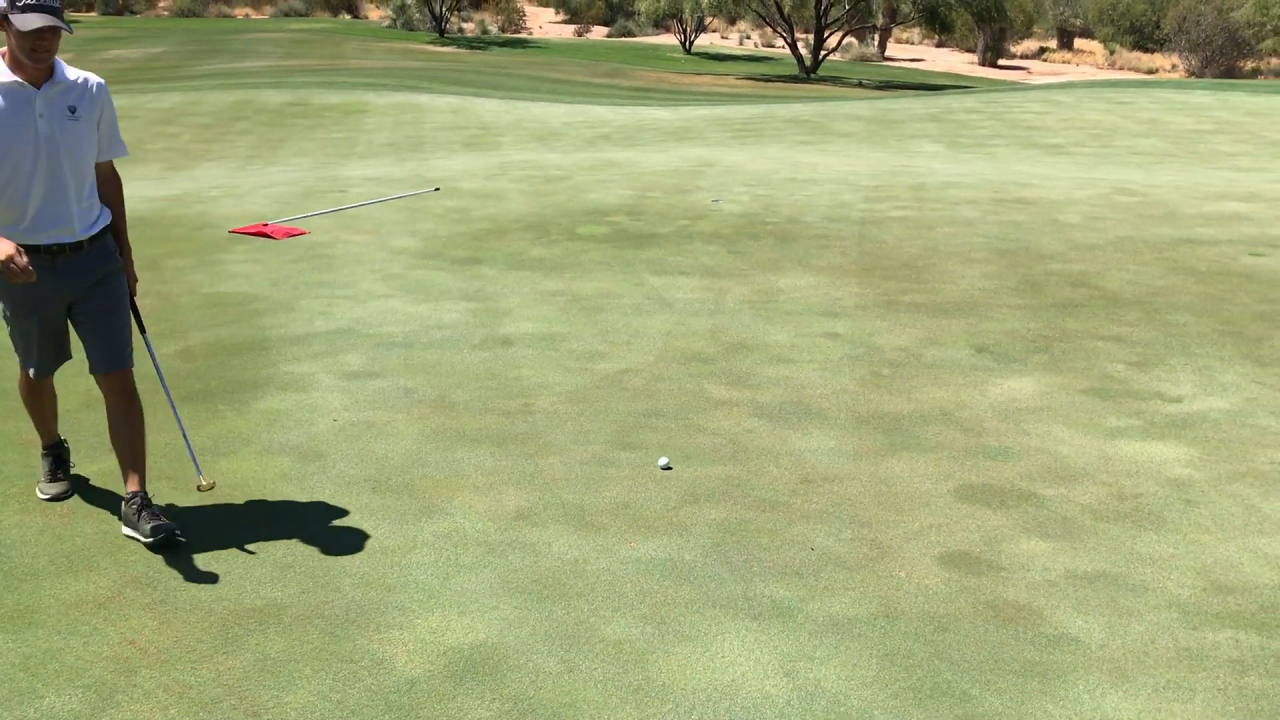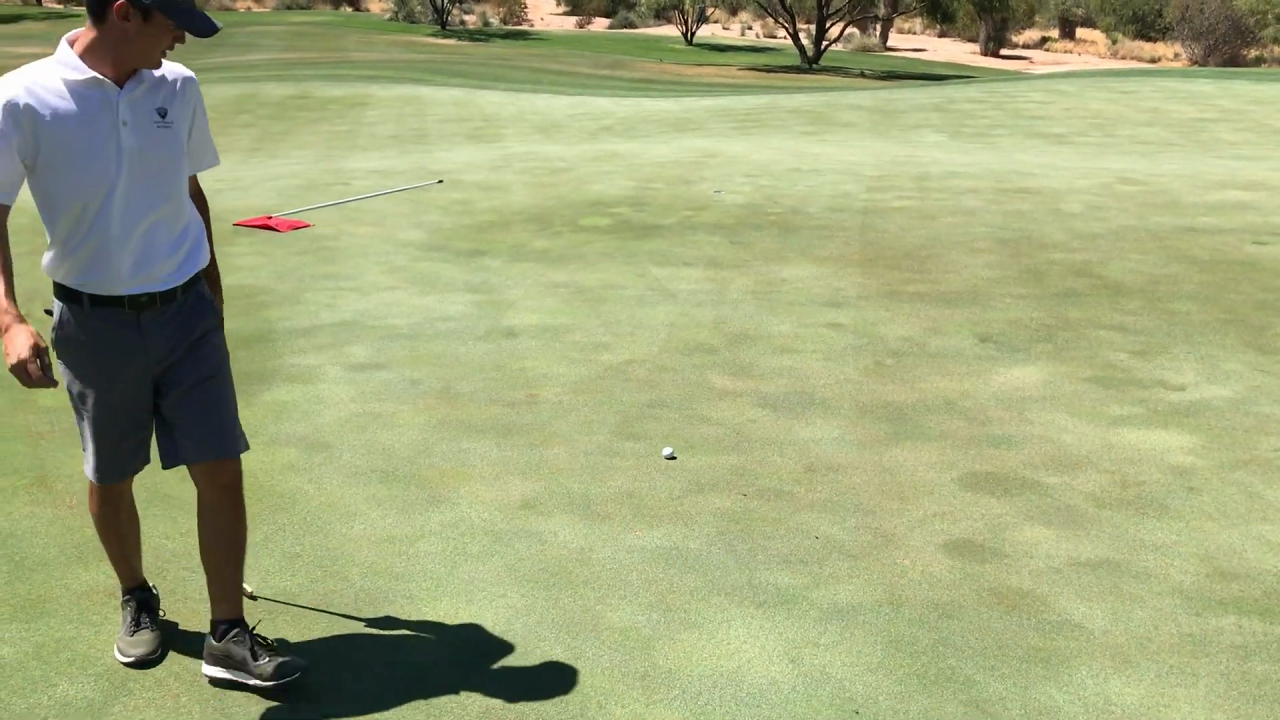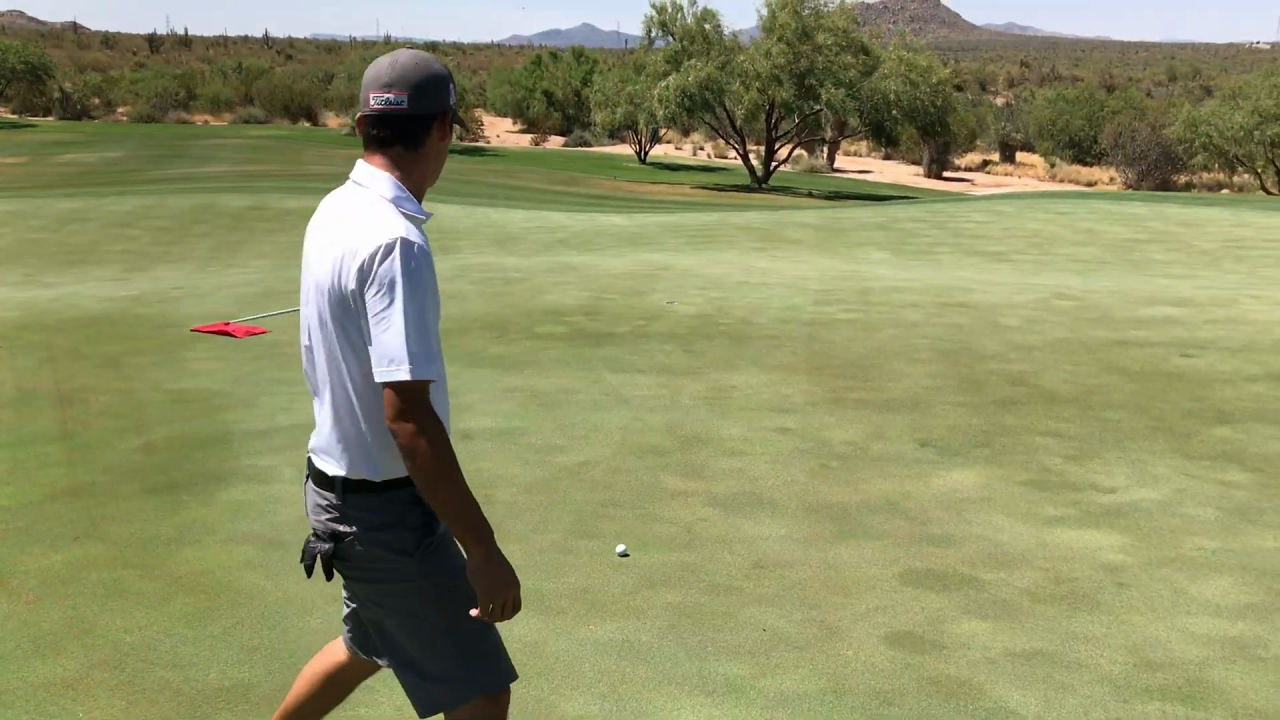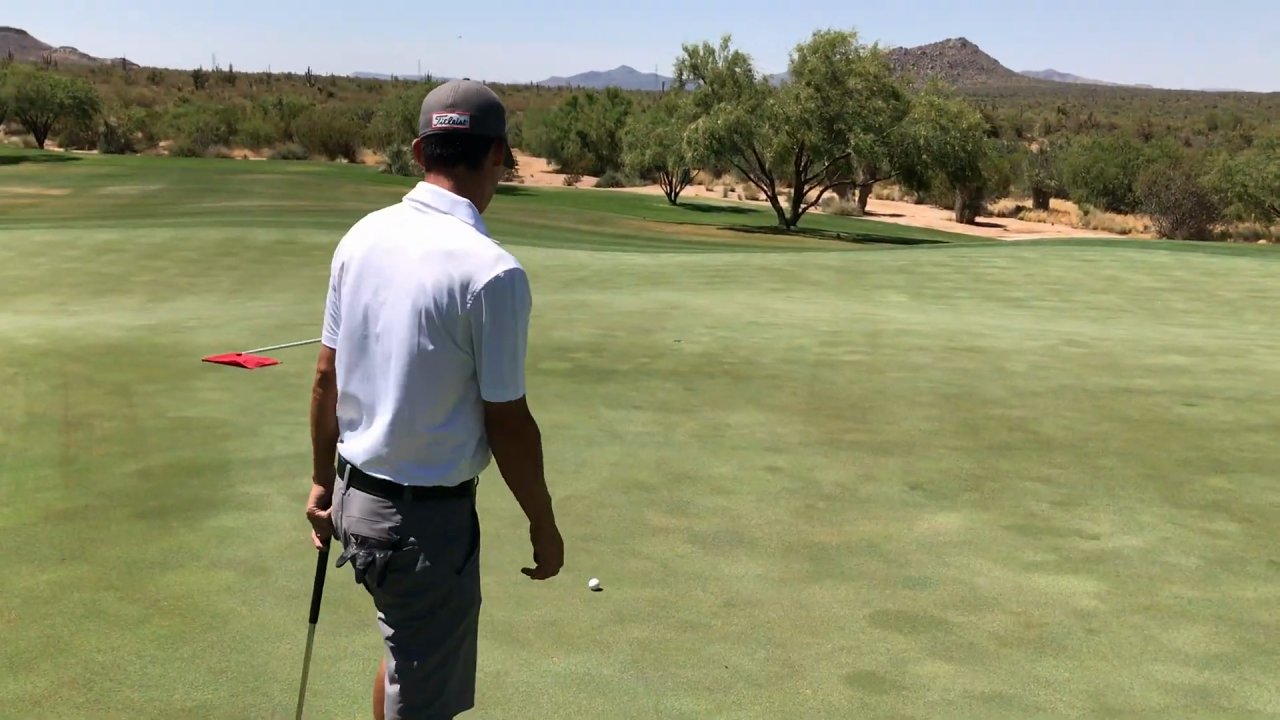
dt=1s
person 1, frame 1
left shoulder: (91, 92)
left wrist: (125, 253)
left hip: (94, 257)
left knee: (117, 378)
left ankle: (137, 500)
right ankle: (53, 450)
person 1, frame 2
left shoulder: (180, 89)
left wrist: (210, 278)
left hip: (187, 312)
right hip: (95, 321)
left knee: (220, 470)
right knee: (110, 477)
left ankle: (230, 636)
right ankle: (137, 601)
person 1, frame 3
left shoulder: (338, 211)
right shoulder: (393, 242)
right elbow: (409, 416)
right wrist: (483, 551)
left hip: (342, 486)
right hip: (385, 507)
left knee: (369, 644)
person 1, frame 4
left shoulder: (362, 236)
right shoulder: (491, 271)
left elbow: (326, 377)
right elbow: (507, 424)
left wrist: (323, 479)
right wrist: (543, 522)
left hip: (356, 496)
right hip: (425, 518)
left knee: (405, 664)
